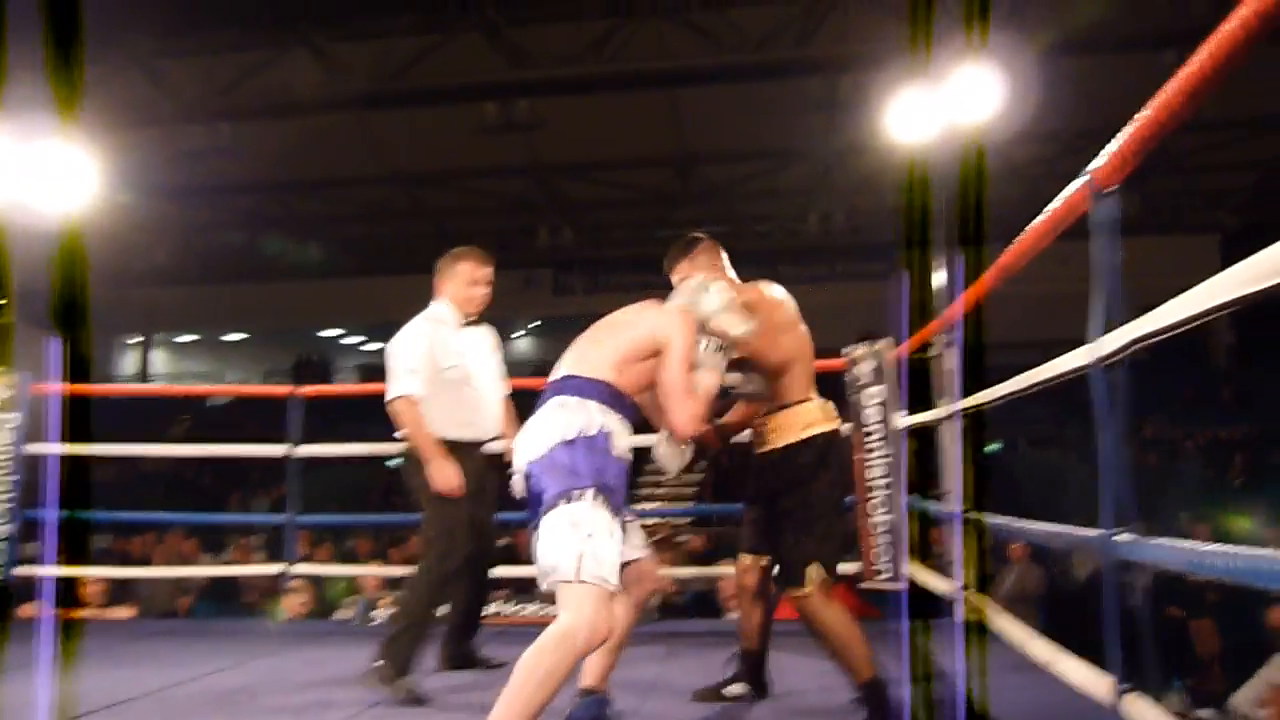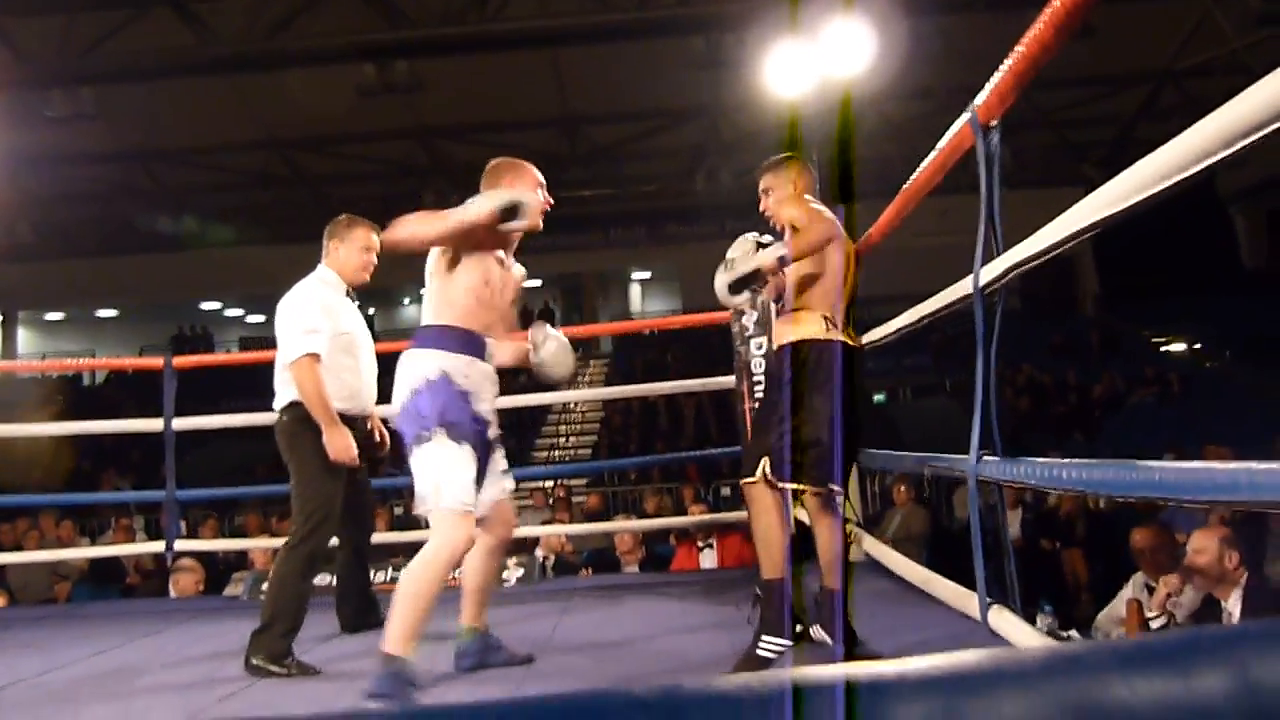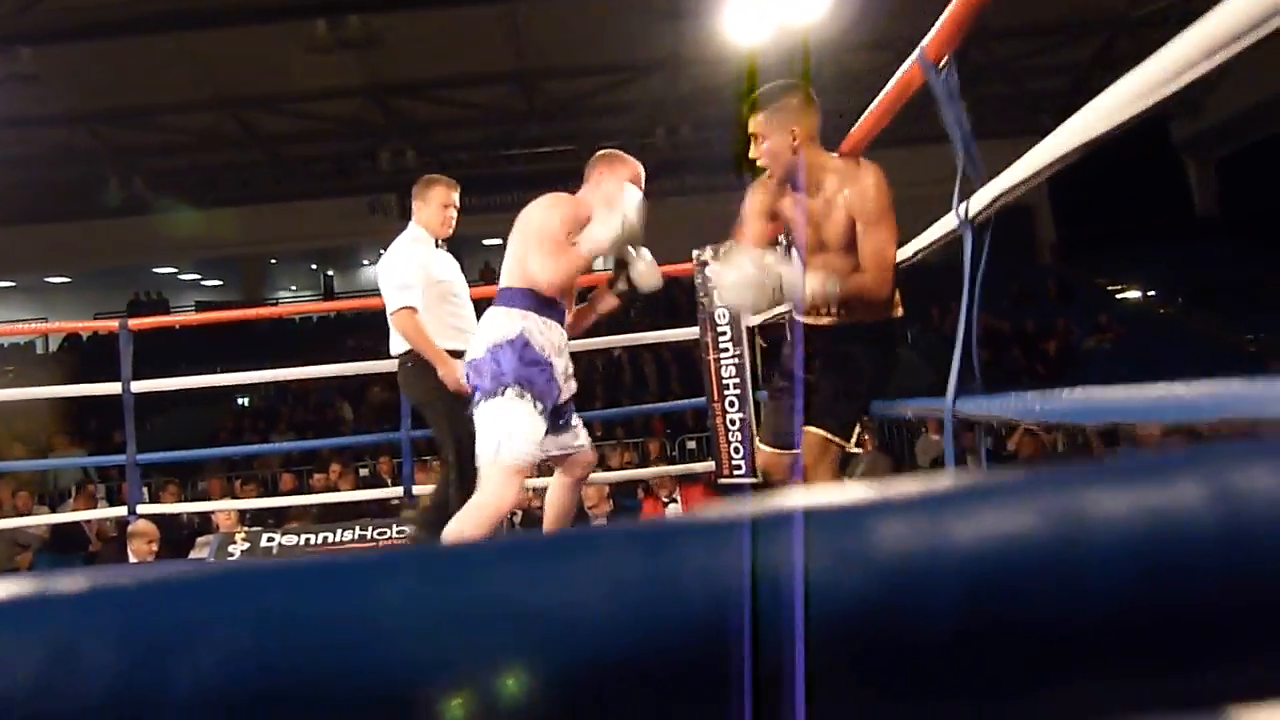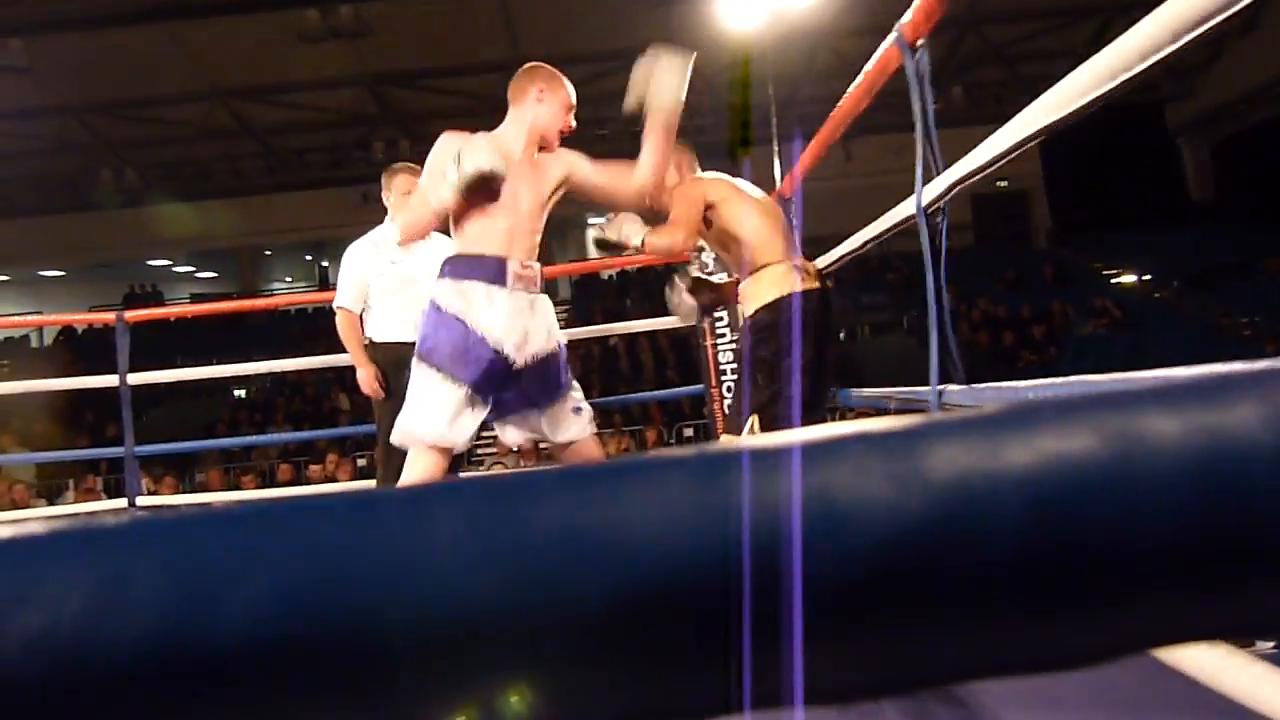
dt=1s
person 1, frame 1
left shoulder: (648, 321)
right shoulder: (676, 326)
right elbow: (685, 423)
right wrist: (708, 373)
left hip: (570, 447)
right hip: (577, 440)
left knee: (641, 577)
right knee: (590, 622)
person 1, frame 2
left shoulder: (509, 271)
right shoulder: (466, 233)
right elbow: (399, 234)
left wrist: (533, 351)
right wrist: (484, 210)
left hip: (470, 390)
right hip: (437, 379)
left knee: (500, 524)
right knee: (454, 532)
left ankle: (475, 640)
right ankle: (391, 674)
person 1, frame 3
left shoulder: (579, 228)
right shoulder: (558, 208)
right elbow: (547, 278)
left wrist: (615, 293)
right wrist: (597, 240)
left hip: (538, 351)
right hip: (514, 346)
left knee: (579, 463)
right knee: (502, 490)
person 1, frame 4
left shoulder: (558, 168)
right shoulder: (457, 146)
left elbow: (641, 184)
right elbow: (406, 230)
left wrist: (662, 112)
right wrist: (454, 187)
left hip: (529, 316)
right hip: (465, 307)
left knee: (586, 458)
right knee: (427, 467)
person 2, frame 1
left shoulder: (758, 296)
left elbow: (776, 355)
right wrist: (708, 431)
left hip: (808, 449)
right hip: (774, 451)
left knee: (804, 588)
right knee: (749, 571)
right ankle: (751, 675)
person 2, frame 2
left shoulder: (806, 210)
right shoulder: (831, 235)
left elbow: (815, 238)
left wrist: (765, 259)
right wrist: (766, 269)
left hip: (806, 350)
right hip: (837, 356)
left knee: (762, 481)
right knee: (819, 491)
left ankle: (775, 623)
right ankle: (833, 622)
person 2, frame 3
left shoulder: (862, 182)
right shoulder: (767, 192)
left elbow: (879, 284)
right elbow: (743, 262)
left wrist: (807, 285)
right wrist: (734, 278)
left hip: (864, 329)
right hip: (809, 329)
left knee: (817, 451)
right knee: (772, 462)
person 2, frame 4
left shoulder: (694, 189)
right shoulder: (723, 192)
left elbow: (674, 243)
left wrist: (632, 234)
right wrist: (712, 290)
left hip: (778, 305)
person 3, frame 1
left shoulder: (485, 336)
right shoulder: (420, 333)
left elbow: (499, 397)
right elbow: (404, 401)
left wrist: (515, 444)
right wrist: (437, 460)
left hip: (479, 456)
right hip: (440, 457)
left knee: (478, 554)
right knee: (445, 554)
left ankle: (459, 649)
right ankle: (392, 660)
person 3, frame 2
left shoulder: (343, 303)
right shoulder: (310, 298)
right elbow: (303, 366)
left wrist: (370, 418)
right wrist: (332, 428)
left hip: (343, 427)
right hip: (313, 428)
left knee: (357, 521)
right knee: (312, 531)
left ankle: (358, 611)
right ankle: (268, 647)
person 3, frame 3
left shoulder: (443, 257)
right shoulder: (405, 254)
right elbow: (403, 315)
right wrist: (444, 363)
left hip: (450, 366)
right hip: (428, 367)
left knee: (464, 457)
right knee: (467, 460)
left ankle: (431, 534)
person 3, frame 4
left shoulder: (443, 246)
right shoulder: (365, 250)
right elbow: (346, 310)
right wrist: (363, 364)
right hip: (394, 358)
right knee: (396, 451)
